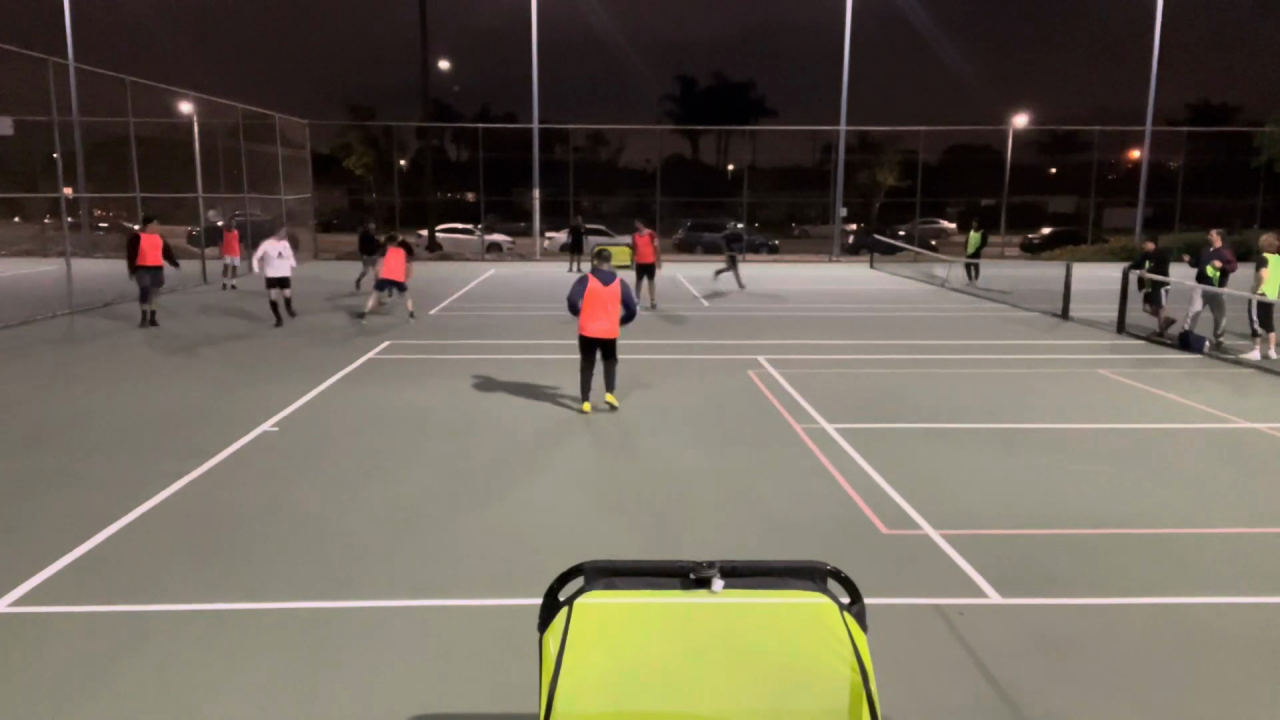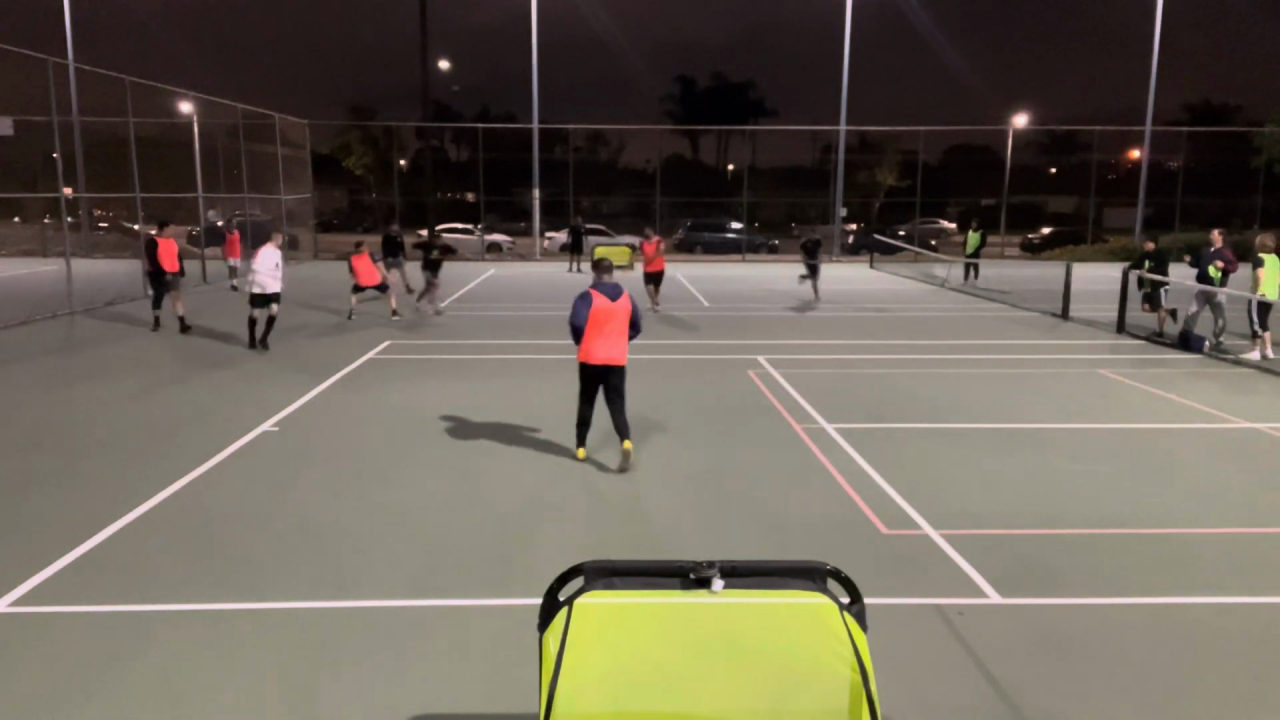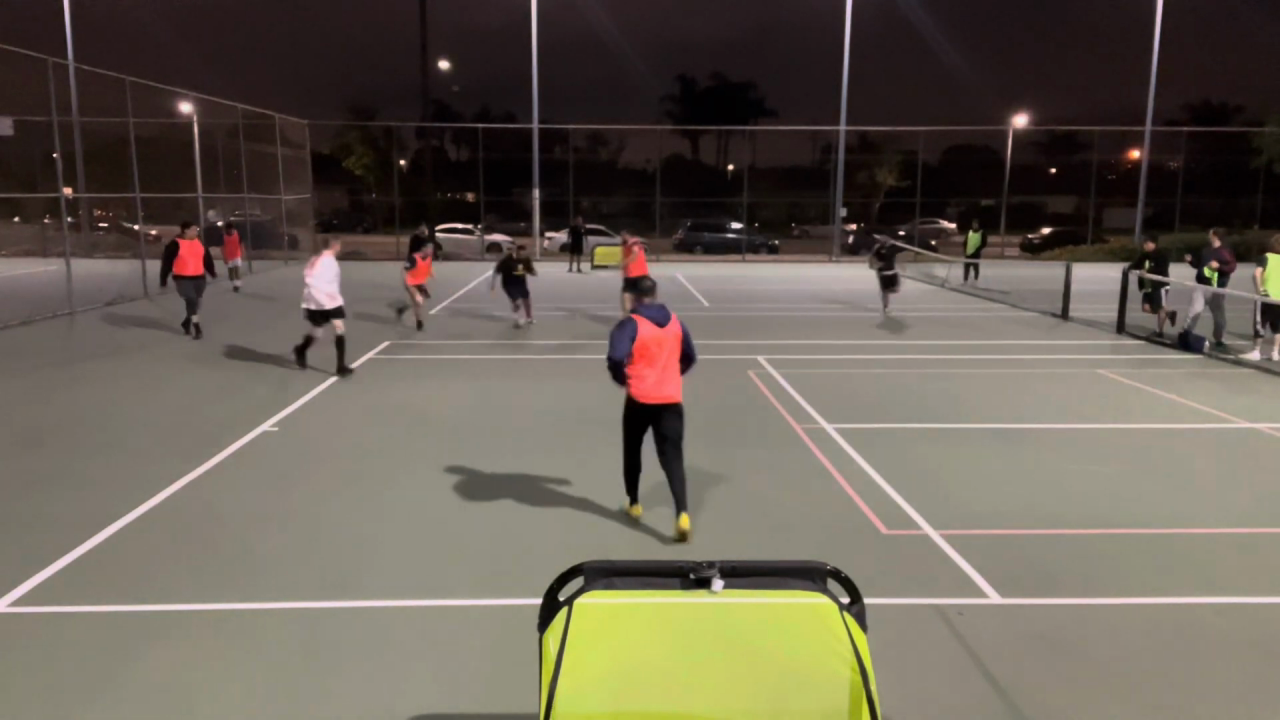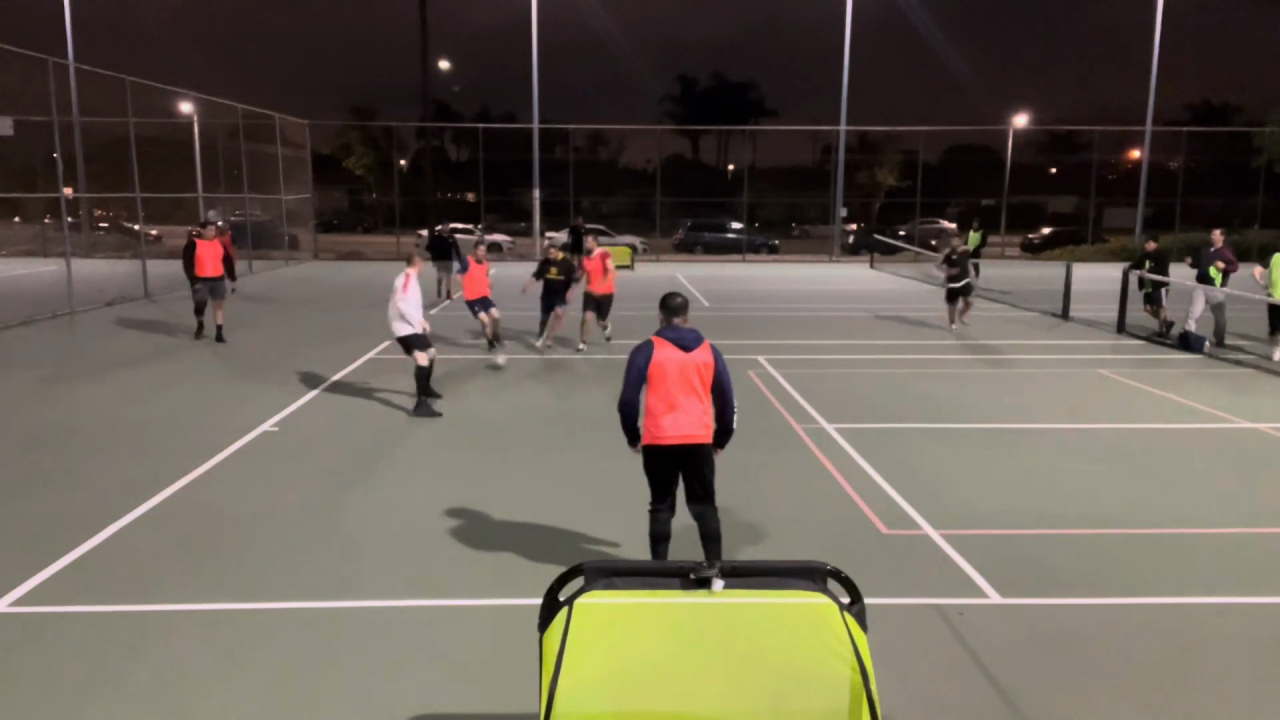
dt=0.7s
person 1, frame 1
left shoulder: (585, 280)
right shoulder: (620, 283)
left elbow: (572, 301)
right elbow: (632, 309)
left wrist: (577, 313)
right wrist: (622, 321)
left hip: (587, 332)
right hip: (610, 333)
left knee: (587, 366)
right knee: (610, 362)
left ankle: (586, 403)
right ankle: (610, 394)
person 1, frame 2
left shoulder: (586, 297)
right shoulder: (627, 298)
left elbow: (576, 324)
right elbow: (636, 328)
left wrist: (581, 341)
left hip: (590, 359)
right hip: (617, 361)
left knee: (586, 403)
right knee: (616, 404)
left ankle: (581, 447)
right ankle: (626, 443)
person 1, frame 3
left shoulder: (630, 325)
right shoulder: (675, 323)
left elbow: (615, 358)
right elbow: (689, 358)
left wrist: (621, 378)
left hip: (639, 399)
right hip: (672, 400)
left knee: (632, 450)
right knee: (673, 458)
left ankle: (634, 505)
right ankle: (683, 516)
person 1, frame 4
left shoulder: (646, 351)
right shoulder: (709, 352)
left elbow: (627, 401)
right elbow: (726, 401)
left wrist: (633, 437)
right wrist: (721, 438)
left hip: (659, 440)
right hip: (699, 440)
left knee: (661, 508)
right knee: (704, 505)
right ankle: (714, 567)
